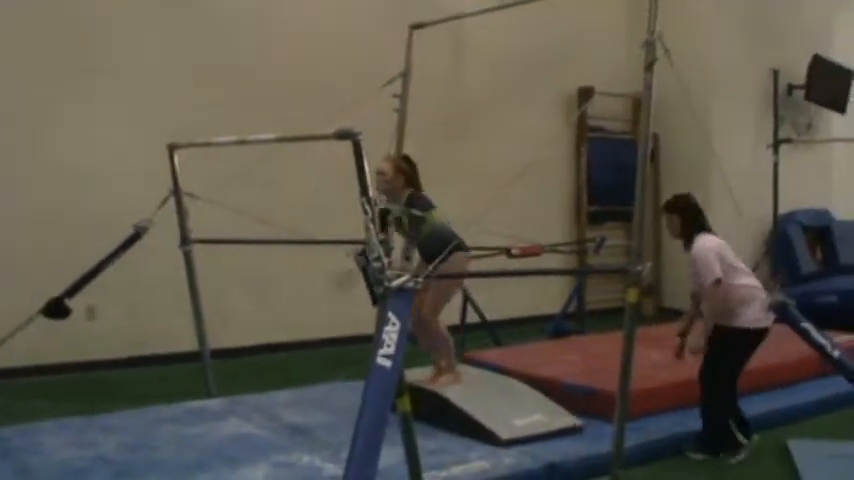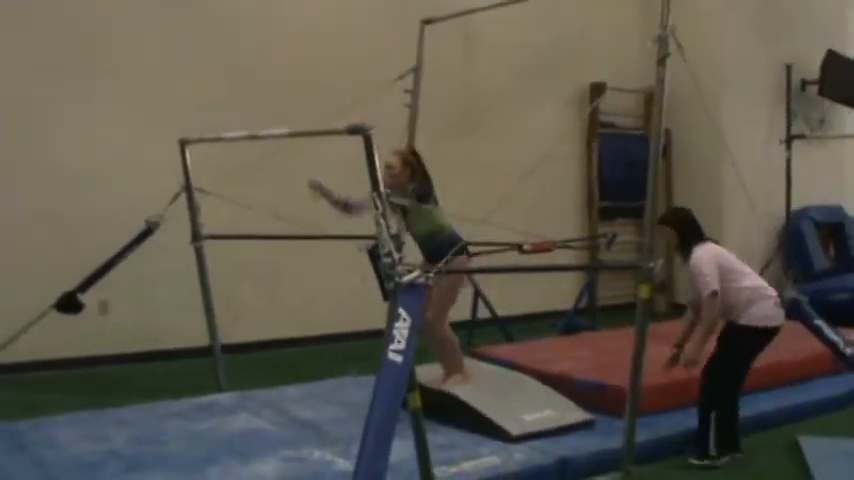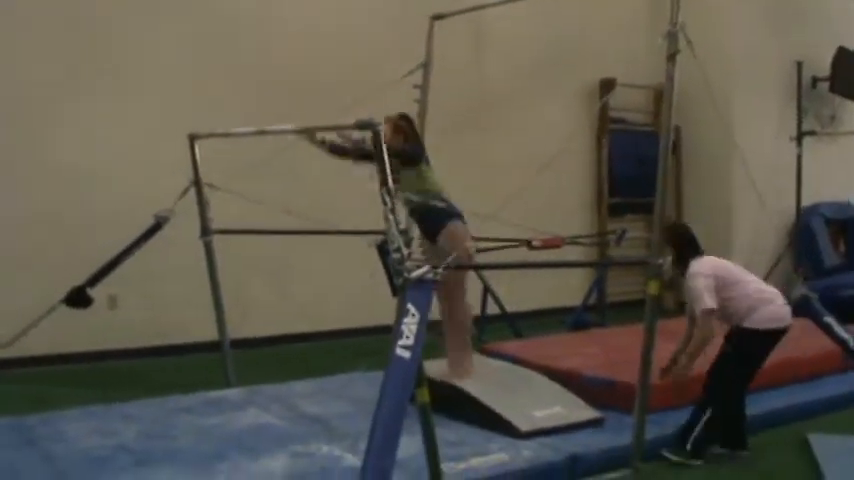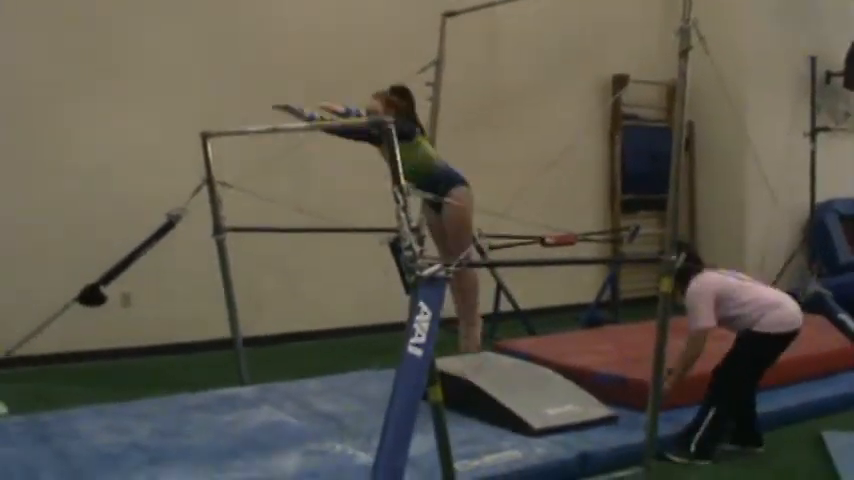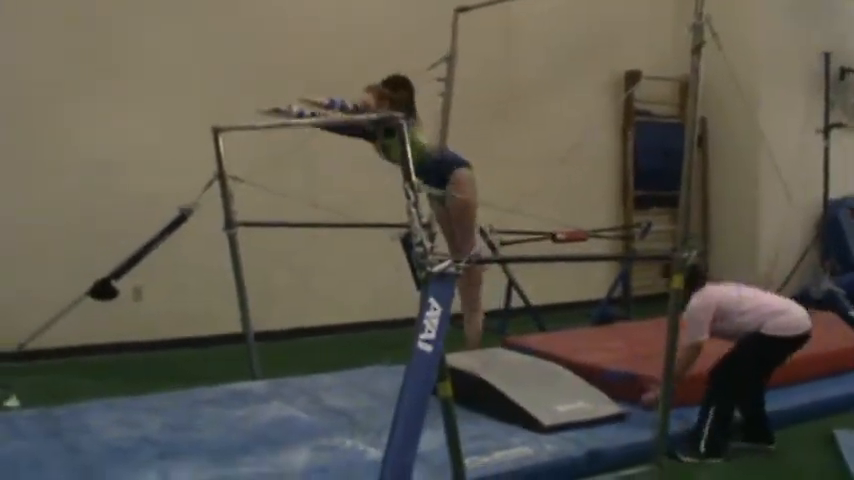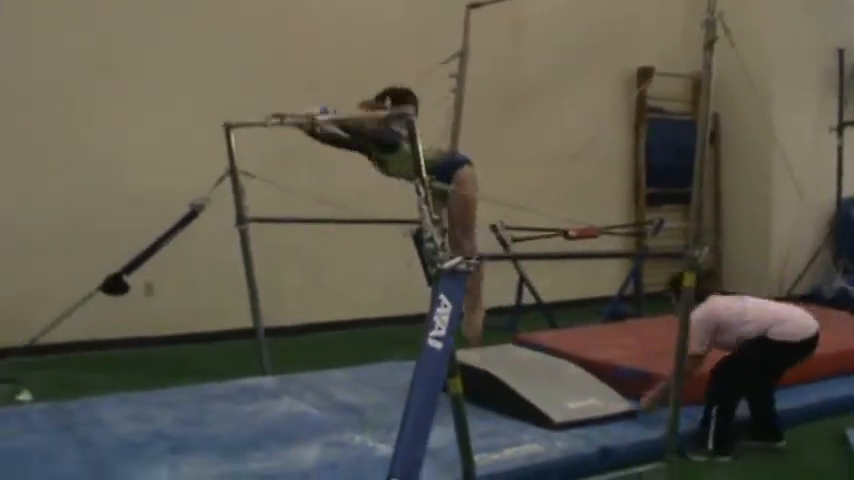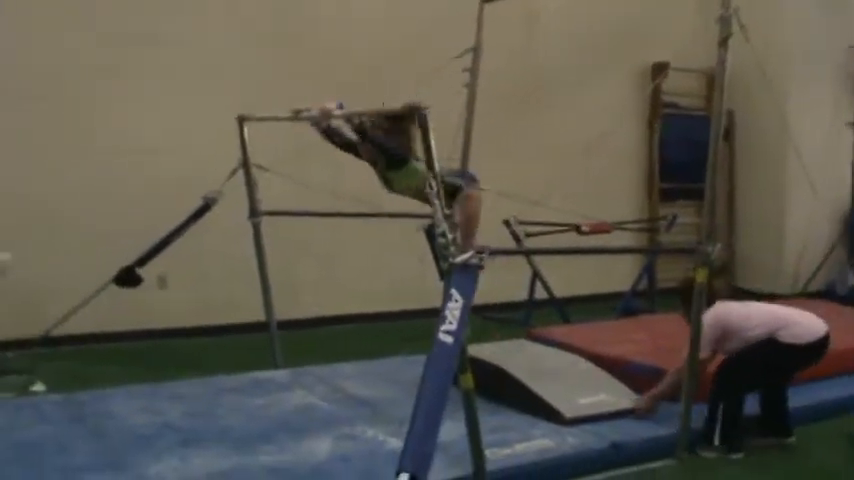
dt=0.1s
person 1, frame 1
left shoulder: (415, 201)
right shoulder: (389, 206)
left elbow: (414, 236)
left hip: (452, 254)
right hip: (430, 256)
left knee: (427, 314)
right knee: (414, 314)
left ankle: (451, 371)
right ankle: (438, 369)
person 1, frame 2
left shoulder: (422, 191)
right shoulder: (394, 196)
right elbow: (354, 207)
right wrist: (328, 194)
left hip: (455, 255)
right hip: (433, 258)
left knee: (434, 320)
right knee: (421, 318)
left ankle: (460, 371)
right ankle: (450, 370)
person 1, frame 3
left shoulder: (413, 155)
right shoulder: (388, 161)
right elbow: (350, 152)
right wrist: (321, 140)
left hip: (449, 224)
right hip: (428, 230)
left knee: (454, 294)
right knee: (443, 295)
left ankle: (465, 356)
right ankle: (454, 357)
person 1, frame 4
left shoulder: (405, 130)
right shoulder: (382, 137)
left elbow: (370, 122)
right elbow: (347, 130)
left wrist: (341, 111)
right wrist: (311, 117)
left hip: (453, 191)
right hip: (432, 199)
left knee: (461, 264)
right knee: (449, 264)
left ankle: (472, 323)
right ankle: (467, 323)
person 1, frame 5
left shoulder: (394, 125)
right shoulder: (373, 129)
left elbow: (355, 109)
right elbow: (337, 126)
left wrist: (325, 103)
right wrist: (295, 111)
left hip: (455, 173)
right hip: (434, 183)
left knee: (465, 246)
right knee: (455, 249)
left ankle: (474, 310)
right ankle: (469, 310)
person 1, frame 6
left shoulder: (387, 139)
right shoulder: (369, 145)
left elbow: (357, 128)
right elbow: (336, 138)
right wrist: (307, 124)
left hip: (458, 174)
right hip: (437, 185)
left knee: (465, 243)
right knee: (455, 247)
left ankle: (474, 308)
right ankle: (471, 309)
person 1, frame 7
left shoulder: (396, 157)
right shoulder: (378, 159)
left elbow: (364, 135)
right elbow: (346, 142)
left wrist: (338, 112)
right wrist: (321, 122)
left hip: (462, 191)
right hip: (444, 197)
left knee: (461, 254)
person 2, frame 1
left shoulder: (702, 248)
right shoulder: (701, 245)
left elbow: (715, 295)
right elbow: (698, 298)
left wrist: (700, 335)
right wrist: (683, 332)
left hip: (747, 319)
right hip: (735, 318)
left knee: (714, 382)
right knee: (715, 380)
left ankle: (739, 438)
right ankle: (720, 443)
person 2, frame 2
left shoulder: (700, 258)
right shoulder: (702, 253)
left elbow: (712, 309)
right elbow: (696, 309)
left wrist: (695, 348)
right wrist: (680, 345)
left hip: (759, 316)
right hip: (749, 316)
left knee: (715, 379)
right knee: (723, 379)
left ankle: (713, 450)
right ankle: (727, 443)
person 2, frame 3
left shoulder: (697, 273)
right shoulder: (705, 264)
left elbow: (705, 329)
right elbow: (695, 324)
left wrist: (686, 363)
right wrist: (676, 357)
left hip: (764, 320)
right hip: (774, 315)
left knee: (719, 381)
right knee: (731, 379)
left ankle: (689, 447)
right ankle: (733, 439)
person 2, frame 4
left shoulder: (697, 289)
right shoulder: (708, 279)
left elbow: (695, 344)
right elbow: (697, 339)
left wrist: (673, 381)
right wrist: (676, 370)
left hip: (775, 323)
right hip: (787, 317)
left knee: (724, 382)
right knee: (739, 380)
left ankle: (694, 449)
right ankle: (746, 437)
person 2, frame 5
left shoulder: (699, 303)
right shoulder: (712, 293)
left elbow: (687, 356)
left wrist: (660, 391)
left hip: (784, 328)
right hip: (797, 323)
left knee: (723, 378)
right knee: (747, 377)
left ankle: (707, 448)
right ankle: (759, 435)
person 2, frame 6
left shoulder: (701, 315)
right shoulder: (715, 305)
left elbow: (687, 365)
right elbow: (694, 361)
left wrist: (654, 395)
right wrist: (664, 389)
left hip: (790, 335)
right hip: (804, 329)
left knee: (724, 378)
right knee: (756, 377)
left ankle: (715, 446)
right ankle: (767, 433)
person 2, frame 7
left shoulder: (709, 321)
right shoulder: (723, 311)
left elbow: (686, 370)
right elbow: (697, 365)
left wrist: (652, 397)
left hip: (800, 339)
right hip: (815, 334)
left knee: (728, 376)
right knee: (771, 370)
left ankle: (724, 443)
right ankle: (777, 430)
